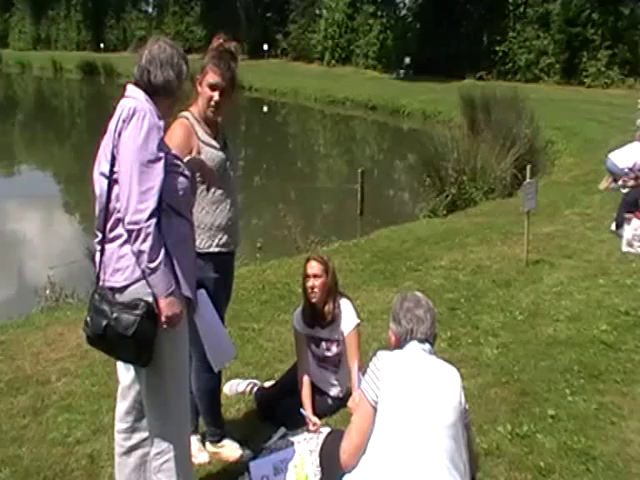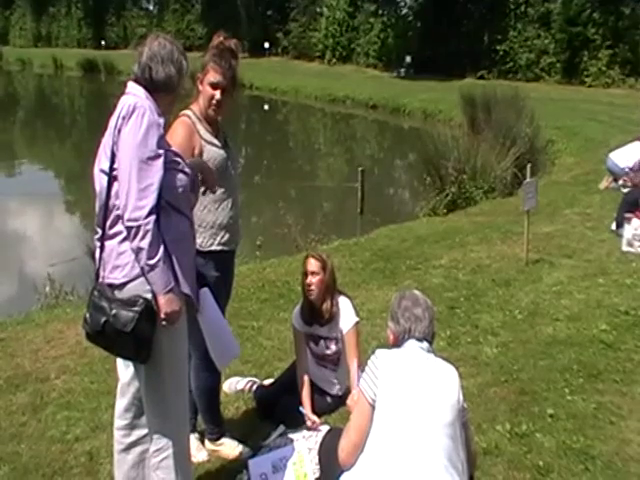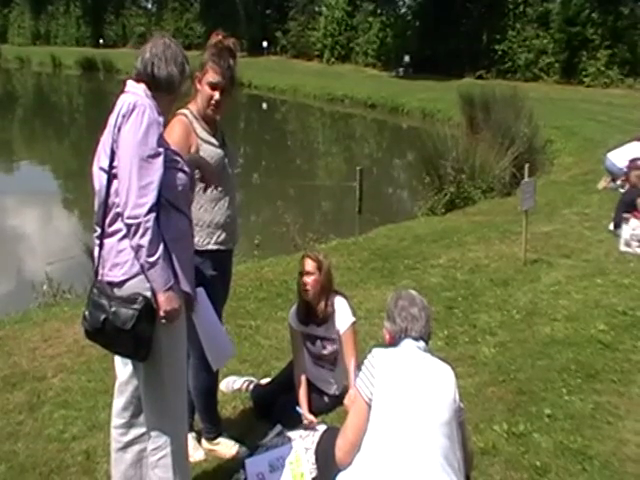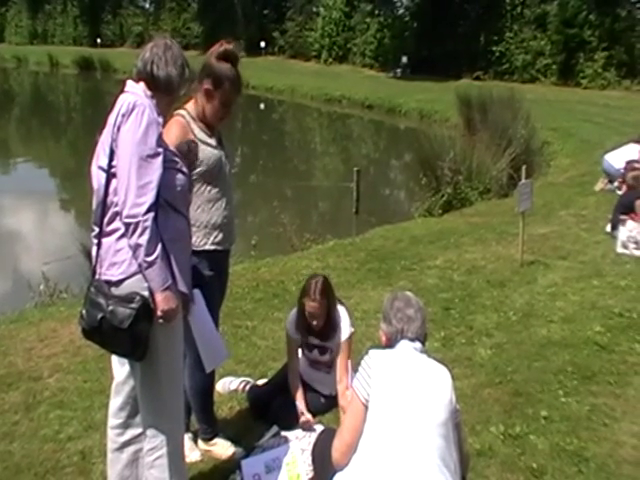
dt=0.4s
person 1, frame 1
left shoulder: (125, 117)
right shoulder: (142, 118)
right elbow: (141, 215)
right wrist: (165, 289)
left hip: (130, 279)
right hip: (148, 282)
left knee: (137, 402)
right knee: (166, 405)
person 1, frame 2
left shoulder: (126, 115)
right shoulder: (141, 115)
right elbow: (139, 213)
right wrist: (164, 286)
left hip: (130, 277)
right hip: (146, 279)
left knee: (136, 399)
right knee: (165, 403)
person 1, frame 3
left shoulder: (123, 113)
right shoulder: (141, 113)
right elbow: (139, 211)
right wrist: (164, 283)
left hip: (128, 274)
right hip: (146, 276)
left knee: (134, 398)
right knee: (163, 403)
person 1, frame 4
left shoulder: (123, 113)
right shoulder: (140, 113)
right elbow: (139, 210)
right wrist: (162, 283)
left hip: (126, 274)
right hip: (143, 276)
left knee: (131, 398)
right knee: (160, 403)
person 2, frame 1
left shoulder: (217, 130)
right shoulder: (184, 130)
left hip: (221, 255)
right hip: (198, 259)
left knee: (200, 348)
right knee: (205, 351)
left ankle: (191, 430)
right ankle: (215, 436)
person 2, frame 2
left shoulder: (216, 128)
right shoulder: (185, 129)
left hip: (221, 254)
right hip: (199, 258)
left knee: (197, 348)
right knee: (204, 349)
left ankle: (188, 428)
right ankle: (215, 434)
person 2, frame 3
left shoulder: (214, 127)
right shoulder: (182, 128)
left hip: (219, 253)
right hip: (196, 257)
left knee: (199, 347)
right knee: (201, 348)
left ankle: (186, 427)
right ankle: (211, 434)
person 2, frame 4
left shoulder: (210, 128)
right shoulder: (181, 129)
left hip: (216, 253)
right hip: (194, 257)
left knee: (196, 345)
right knee: (198, 348)
left ankle: (183, 428)
right ankle: (208, 434)
person 3, frame 1
left shoulder: (384, 363)
right shoulder: (453, 377)
left elbow: (348, 457)
right elbow: (471, 464)
left wrist: (357, 413)
left knee: (333, 443)
person 3, frame 2
left shoulder: (382, 362)
right shoulder: (451, 376)
left elbow: (346, 456)
right elbow: (469, 463)
left wrist: (356, 412)
left knee: (332, 440)
person 3, frame 3
left shoulder: (379, 361)
right shoulder: (447, 375)
left elbow: (343, 455)
right elbow: (466, 462)
left wrist: (354, 411)
left knee: (329, 440)
person 3, frame 4
left shoulder: (375, 362)
right shoulder: (443, 377)
left elbow: (340, 456)
right elbow: (462, 465)
left wrist: (348, 412)
left knee: (326, 441)
person 4, frame 1
left shoulder: (345, 312)
right shoulder: (301, 314)
left elbow: (354, 365)
right elbow: (304, 367)
right wrist: (309, 412)
left hip: (336, 390)
right hip: (312, 375)
left knee: (286, 417)
right knee: (266, 405)
left ankle: (259, 387)
right ankle: (256, 388)
person 4, frame 2
left shoulder: (343, 310)
right shoulder: (301, 312)
left elbow: (353, 363)
right elbow: (302, 365)
right wrist: (308, 411)
left hip: (334, 388)
right hip: (311, 373)
left knee: (287, 415)
right knee: (265, 403)
left ankle: (259, 386)
right ankle: (255, 385)
person 4, frame 3
left shoulder: (340, 310)
right shoulder: (297, 312)
left elbow: (351, 363)
right elbow: (299, 364)
right wrist: (304, 410)
left hip: (333, 387)
right hip: (308, 372)
left knee: (284, 415)
right knee: (262, 402)
left ankle: (257, 386)
right ankle: (253, 385)
person 4, frame 4
left shoulder: (340, 320)
right shoulder: (296, 318)
left elbow: (342, 378)
right elbow: (293, 371)
right wrist: (302, 411)
left hip: (327, 389)
right hip: (303, 372)
left knee: (282, 416)
right knee: (258, 403)
right ankle: (248, 386)
